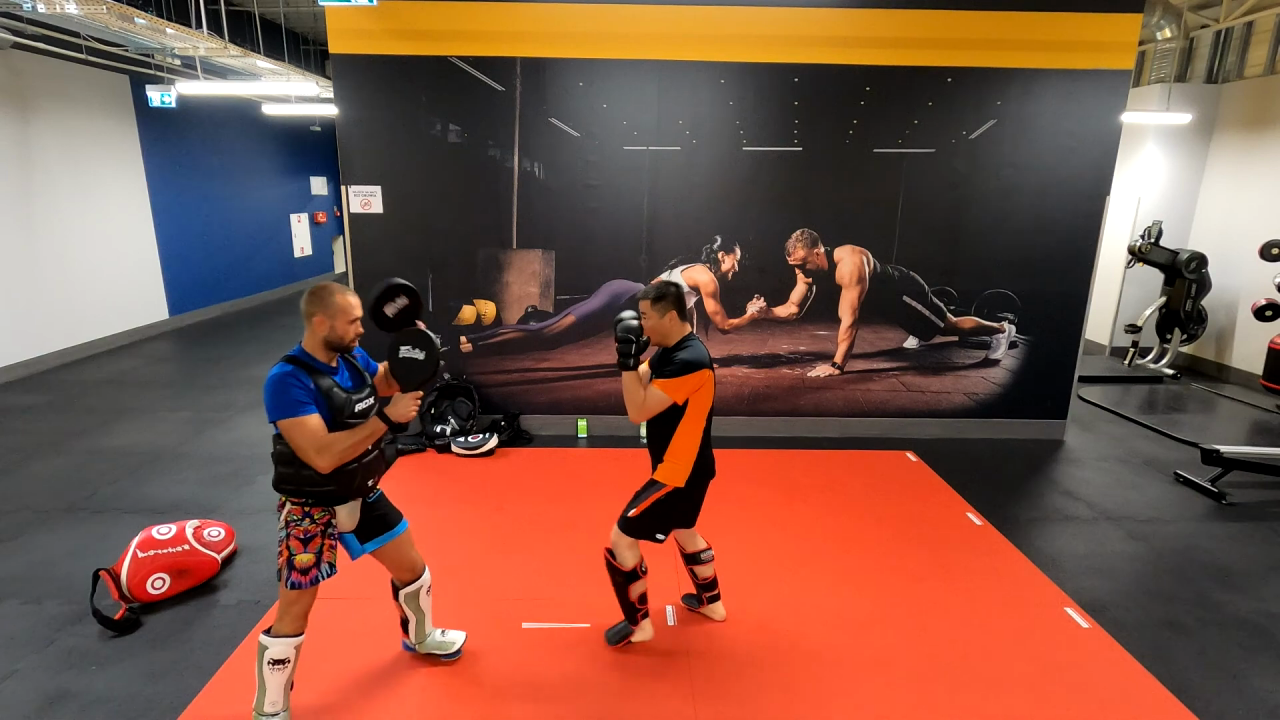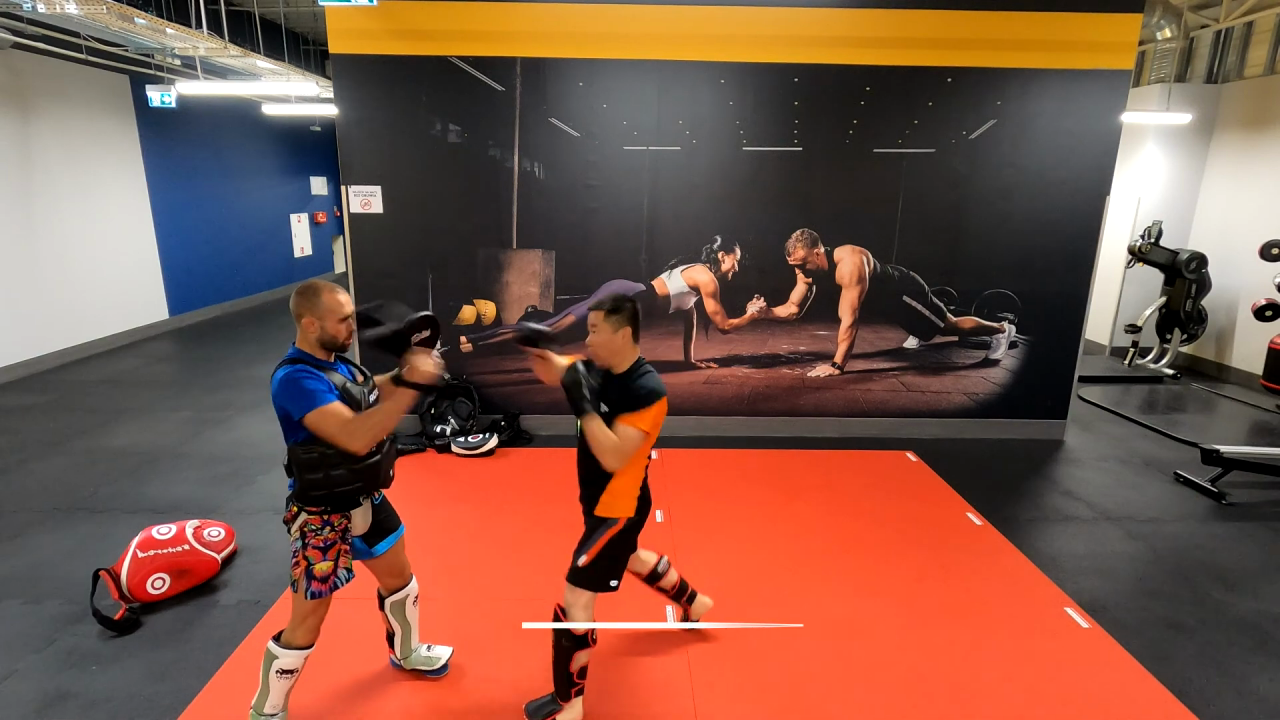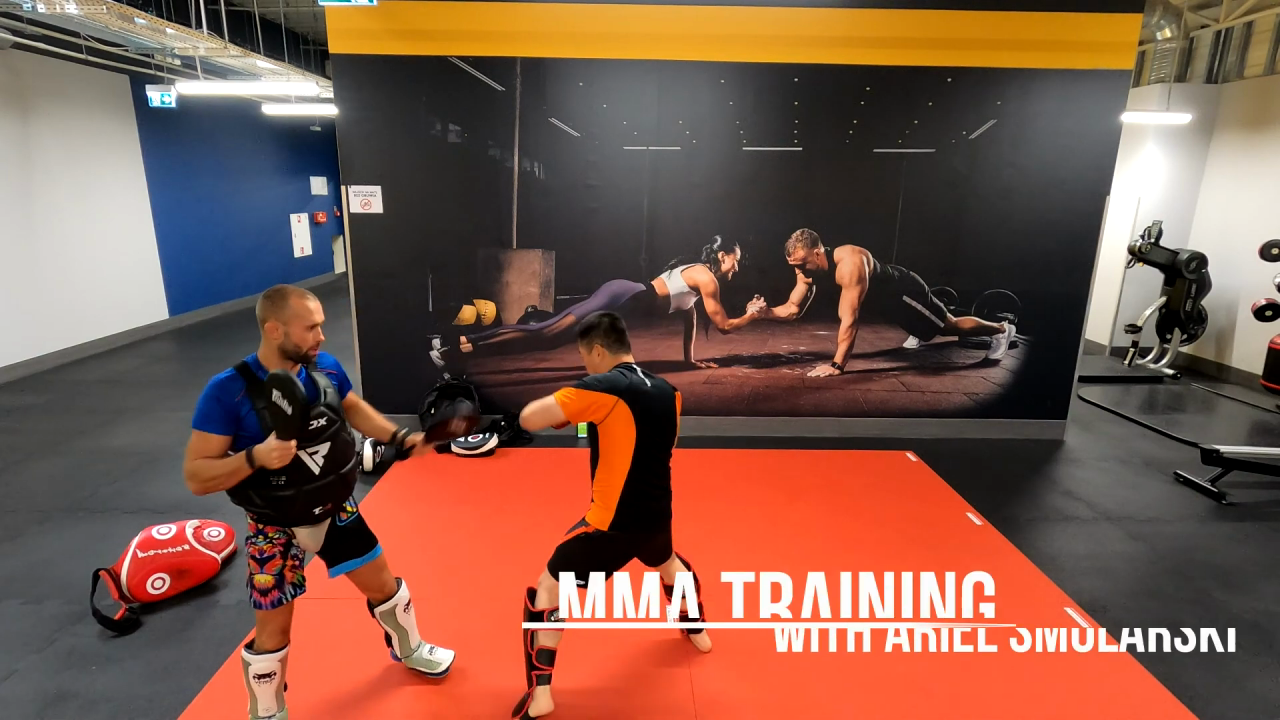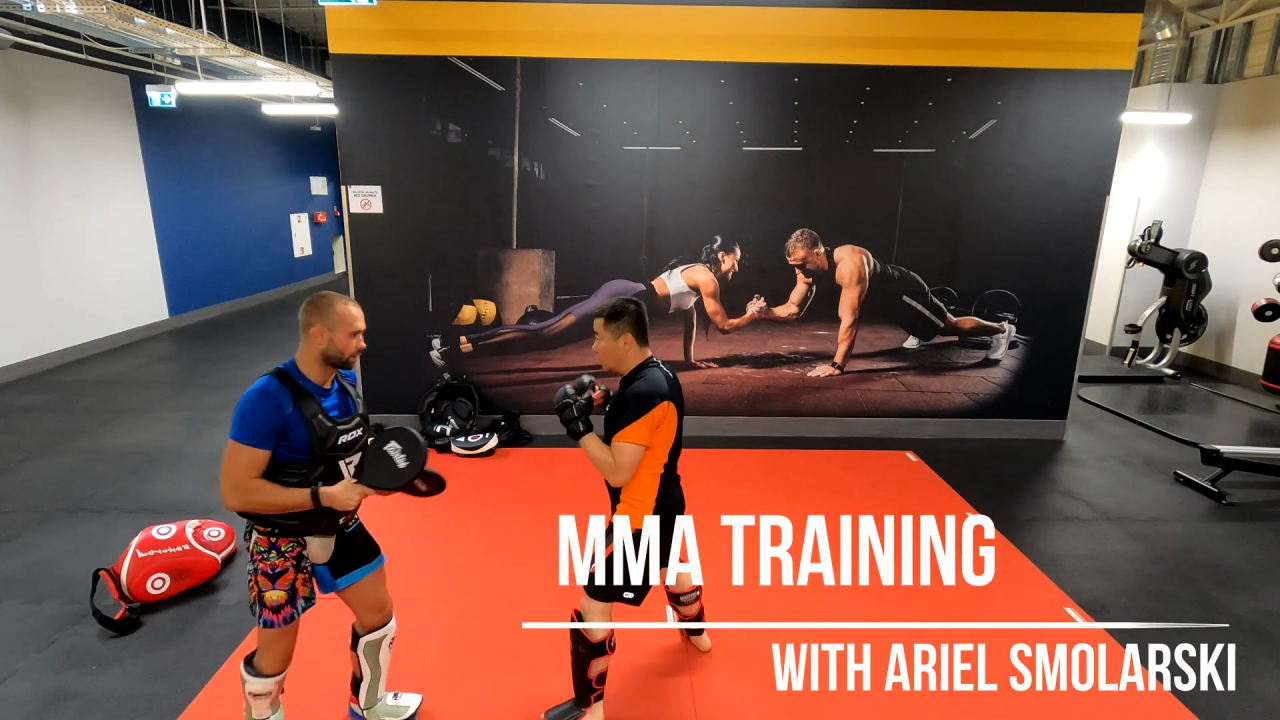
dt=0.5s
person 1, frame 1
left shoulder: (352, 357)
right shoulder: (287, 381)
left elbow: (390, 383)
right elbow: (324, 457)
right wrist: (389, 416)
left hip: (362, 495)
right hip: (312, 511)
left knee: (410, 566)
right knee: (293, 615)
left ankle: (423, 635)
person 1, frame 2
left shoulder: (336, 357)
right shoulder: (295, 379)
left elbow: (369, 394)
right elbow: (358, 438)
left wrist: (402, 375)
right wrist: (415, 384)
left hip: (365, 499)
right hip: (322, 517)
left knee: (398, 576)
right knee: (305, 627)
left ankle: (406, 651)
person 1, frame 3
left shoulder: (328, 368)
right shoulder: (227, 392)
left elbow: (356, 410)
right elbow: (196, 475)
left wrist: (399, 437)
right wrist: (255, 457)
left hip: (335, 513)
right hip: (274, 529)
left knee: (383, 584)
right knee: (272, 634)
left ankle: (409, 649)
person 1, frame 4
left shoulder: (345, 380)
right shoulder: (268, 400)
right elbow: (236, 493)
right wrist: (321, 497)
left hip: (340, 527)
right hip: (282, 541)
left knee: (378, 614)
right knee: (275, 656)
person 2, frame 1
left shoulder: (689, 362)
right shoulder: (673, 351)
left elbow: (637, 412)
right elbow: (644, 384)
left wrist: (627, 356)
right wrist: (631, 353)
left hip: (678, 474)
right hip: (692, 467)
left knee: (621, 540)
right knee: (683, 530)
left ankle: (637, 622)
right ankle: (709, 598)
person 2, frame 2
left shoulder: (647, 390)
right shoulder: (598, 367)
left elbow: (614, 460)
right elbow: (553, 373)
left wrist: (586, 409)
right wrist: (538, 348)
left hip: (617, 507)
right hip: (608, 502)
left knee: (575, 597)
right knee: (630, 558)
right ankle: (692, 603)
person 2, frame 3
left shoulder: (604, 388)
right shoulder: (667, 390)
left elbow: (530, 418)
left wrist: (555, 401)
left hip: (613, 521)
right hip: (657, 514)
left knee: (546, 589)
right knee: (669, 565)
right ankle: (696, 630)
person 2, frame 4
left shoulder: (644, 391)
right shoulder: (657, 375)
left elbow: (618, 472)
left wrist: (579, 425)
right wrist: (606, 406)
left hip: (641, 517)
right hip: (665, 506)
left knee: (592, 606)
right knee: (670, 568)
right ankle: (696, 632)
person 3, frame 1
left shoulder: (696, 273)
right shoulder: (707, 277)
left elbow: (685, 313)
right elbow: (723, 325)
right wrist: (753, 313)
left hip: (621, 296)
right hip: (621, 300)
left knee: (546, 334)
right knee: (546, 336)
left ankle: (466, 341)
right ankle: (460, 348)
person 3, frame 2
left shoulder: (694, 272)
right shoulder: (708, 278)
left elbow: (690, 315)
right elbow: (724, 325)
left wrist: (691, 360)
right wrist: (752, 314)
left hip: (622, 296)
left knee: (546, 332)
left ankle: (467, 341)
right ankle: (467, 345)
person 3, frame 3
left shoulder: (695, 272)
right shoulder: (707, 278)
left elbow: (689, 316)
right elbow: (724, 325)
left wrist: (690, 358)
right wrist: (751, 315)
left hip: (621, 297)
right hip: (621, 300)
left knee: (544, 334)
right knee: (544, 336)
left ankle: (461, 342)
right ankle: (457, 348)
person 3, frame 4
left shoulder: (695, 272)
right shoulder: (707, 278)
left elbow: (689, 317)
right elbow: (724, 325)
left wrist: (690, 358)
right wrist: (752, 314)
left hip: (620, 296)
right hip: (622, 300)
left knee: (546, 334)
right knee: (547, 336)
left ankle: (460, 342)
right ankle: (457, 347)
person 4, frame 1
left shoulder: (849, 264)
right shoulder: (808, 268)
left elbow: (850, 319)
right elbow: (793, 308)
left wrist: (837, 365)
right wrist: (765, 312)
left hip: (904, 289)
right hip: (885, 293)
left knee: (949, 326)
left ankle: (1001, 330)
right ankle: (919, 333)
person 4, frame 2
left shoulder: (849, 263)
right shoulder: (808, 269)
left elbow: (849, 319)
right elbow: (793, 309)
left wrist: (837, 365)
right wrist: (765, 312)
left hip: (904, 290)
right hip: (886, 292)
left knee: (949, 326)
left ankle: (1001, 330)
right ankle: (919, 333)
person 4, frame 3
left shoulder: (849, 264)
right shoulder: (809, 267)
left elbow: (849, 319)
right elbow: (793, 309)
left wrist: (837, 365)
right wrist: (765, 312)
left hip: (904, 290)
right hip: (886, 293)
left knee: (949, 326)
left ankle: (1001, 330)
right ankle: (918, 335)
person 4, frame 4
left shoulder: (850, 264)
right shoulder: (808, 268)
left elbow: (849, 319)
right elbow: (793, 309)
left wrist: (837, 365)
right wrist: (764, 312)
left hip: (904, 290)
right hip: (886, 293)
left knee: (949, 326)
left ankle: (1000, 330)
right ankle: (919, 333)
